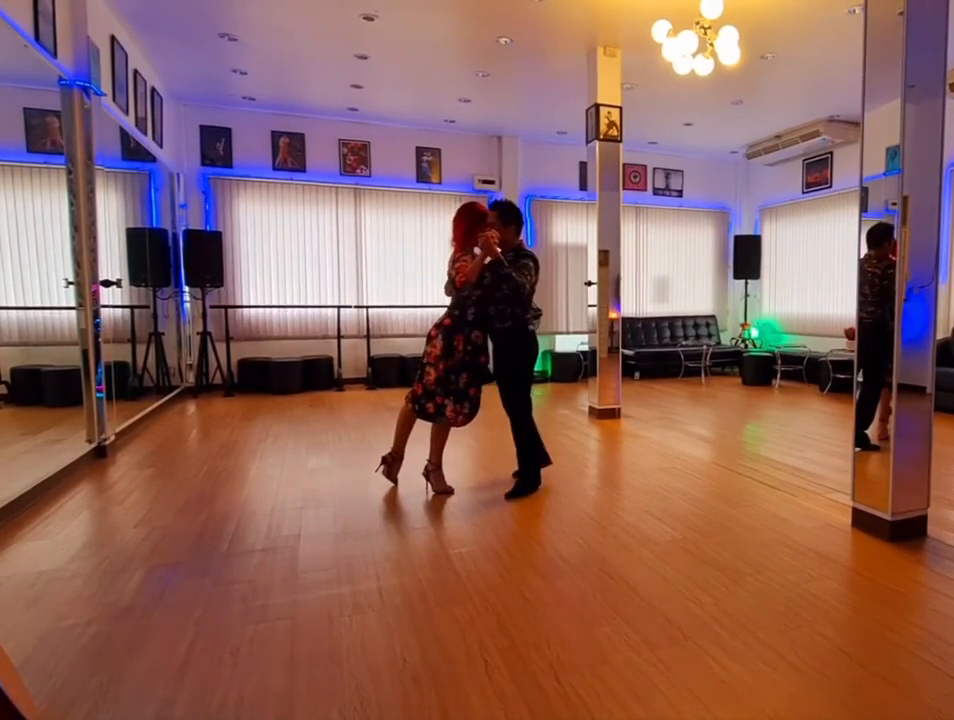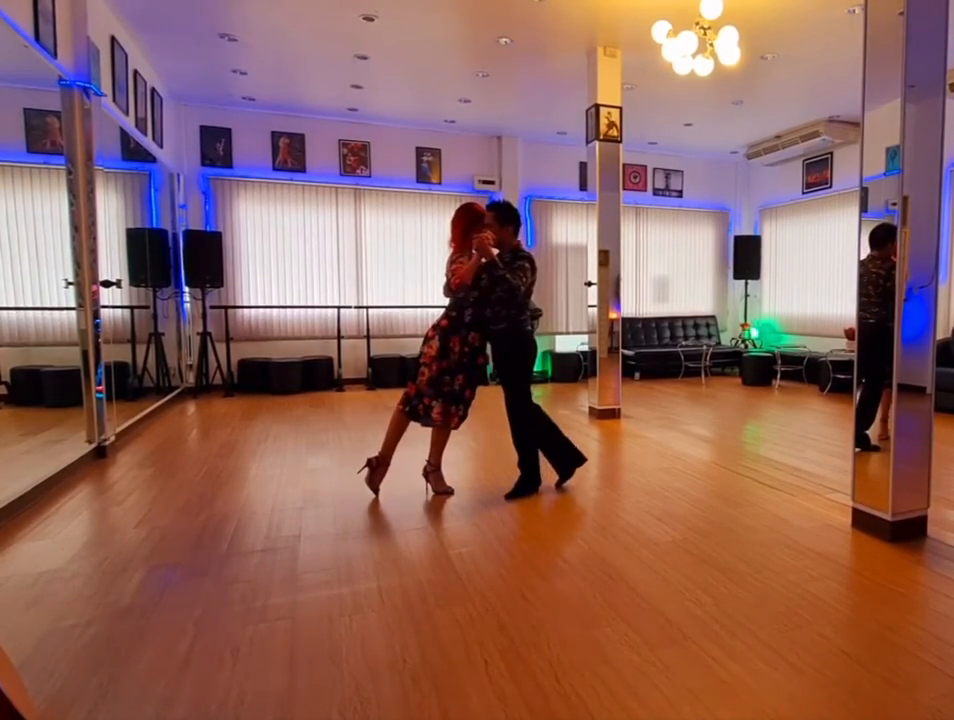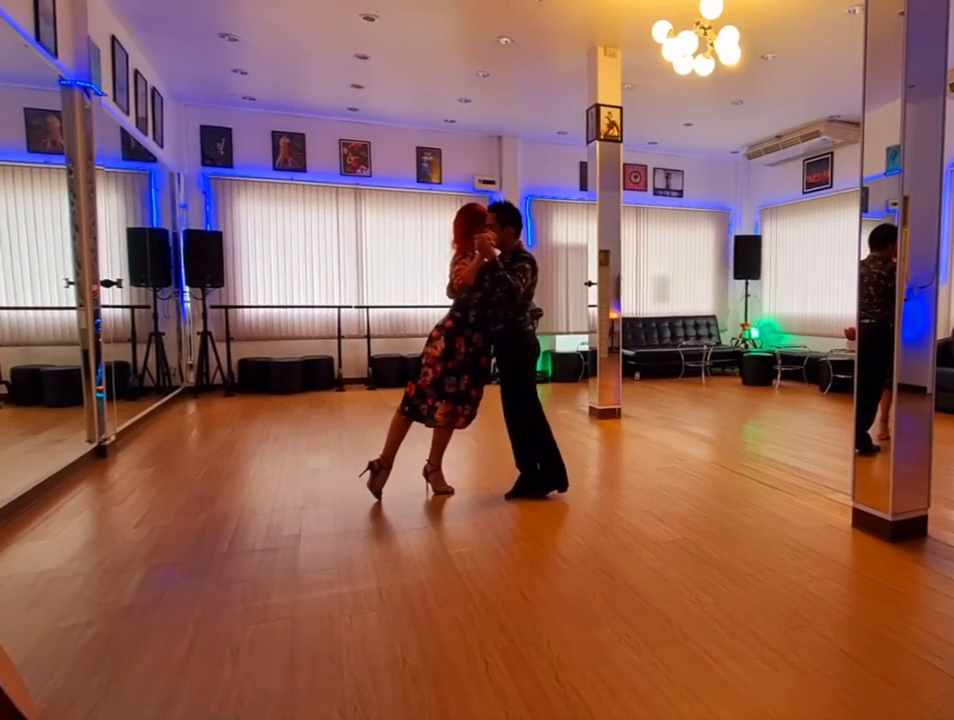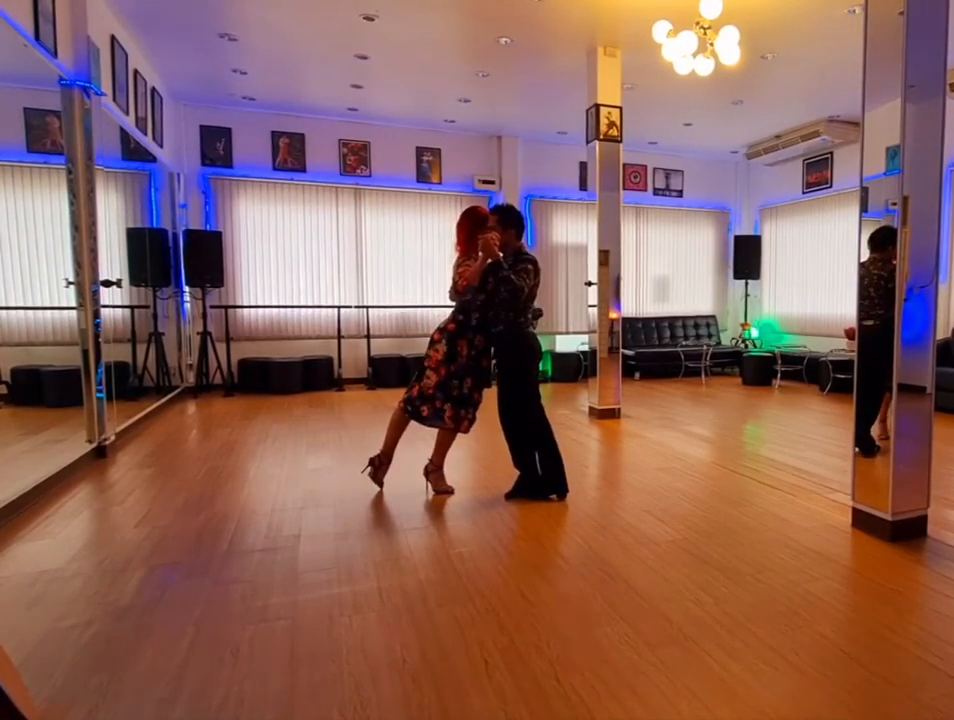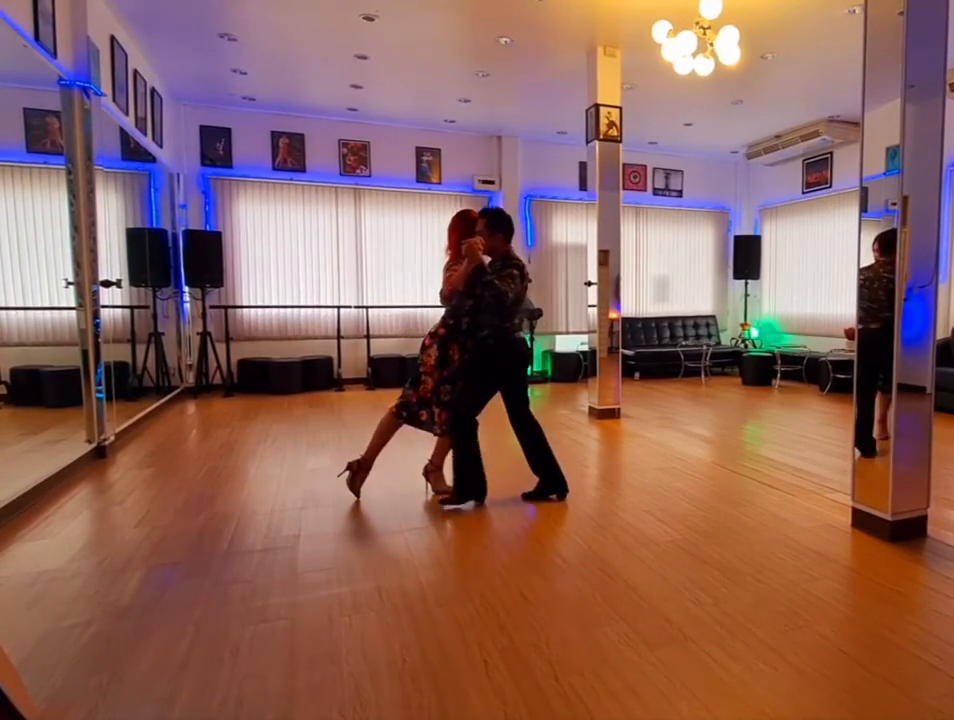
dt=0.4s
person 1, frame 1
left shoulder: (525, 259)
right shoulder: (501, 259)
left elbow: (521, 289)
right elbow: (488, 294)
left wrist: (495, 258)
left hip: (518, 340)
right hip: (504, 340)
left knee: (517, 405)
right knee: (514, 404)
left ankle: (529, 475)
right ankle: (533, 458)
person 1, frame 2
left shoulder: (521, 260)
right shoulder: (501, 260)
left elbow: (514, 291)
right elbow: (489, 296)
left wrist: (490, 259)
left hip: (515, 342)
right hip: (504, 341)
left knee: (519, 408)
right knee: (522, 406)
left ankle: (530, 476)
right ankle: (565, 456)
person 1, frame 3
left shoulder: (522, 261)
right shoulder: (504, 260)
left elbow: (513, 292)
right elbow: (493, 297)
left wrist: (490, 259)
left hip: (517, 344)
right hip: (508, 343)
left knee: (521, 412)
right knee: (522, 411)
left ankle: (540, 476)
right ankle: (534, 475)
person 1, frame 4
left shoulder: (525, 263)
right shoulder: (506, 262)
left elbow: (517, 293)
right elbow: (493, 298)
left wrist: (495, 260)
left hip: (518, 347)
right hip: (510, 346)
left knee: (520, 414)
right knee: (526, 414)
left ankle: (540, 478)
right ankle: (539, 477)
person 1, frame 5
left shoulder: (511, 267)
right shoulder: (496, 266)
left elbow: (502, 298)
right elbow: (482, 301)
left wrist: (480, 265)
left hip: (504, 352)
right hip: (495, 351)
left knee: (461, 415)
right knee: (521, 417)
person 2, frame 1
left shoulder: (471, 258)
right shoulder: (464, 257)
right elbow: (463, 282)
right wrist: (485, 255)
left hip: (466, 339)
right hip: (453, 336)
left knee: (449, 402)
right knee: (425, 396)
left ankle: (434, 467)
right ankle: (396, 456)
person 2, frame 2
left shoulder: (471, 259)
right shoulder: (461, 258)
right elbow: (457, 284)
right wrist: (480, 256)
left hip: (466, 341)
right hip: (450, 338)
left knee: (448, 405)
right knee: (419, 399)
left ankle: (434, 468)
right ankle: (383, 460)
person 2, frame 3
left shoulder: (476, 260)
right shoulder: (465, 259)
right elbow: (460, 285)
right wrist: (482, 257)
left hip: (470, 342)
right hip: (453, 339)
left knee: (452, 406)
right knee: (417, 399)
left ankle: (434, 468)
right ankle: (384, 463)
person 2, frame 4
left shoulder: (477, 262)
right shoulder: (468, 261)
right elbow: (464, 288)
right wrist: (485, 258)
left hip: (471, 344)
right hip: (455, 341)
left knee: (457, 408)
right knee: (418, 398)
left ankle: (435, 468)
right ankle: (384, 458)
person 2, frame 5
left shoulder: (472, 266)
right shoulder: (457, 264)
right elbow: (448, 294)
right wrist: (470, 263)
left hip: (463, 348)
right hip: (447, 346)
left knee: (453, 413)
right knee: (410, 405)
left ankle: (435, 469)
right ankle: (365, 463)
person 3, frame 1
left shoulder: (860, 265)
right shoulder: (888, 267)
right elbow: (896, 298)
left hip: (858, 327)
right hip: (877, 330)
right knee: (873, 383)
right ankle: (857, 432)
person 3, frame 2
left shoulder: (861, 266)
right shoulder: (891, 268)
left elbow: (862, 296)
right elbow: (898, 300)
left hip: (860, 328)
right hip: (879, 331)
left knee: (856, 380)
right knee: (874, 384)
left ankle: (853, 433)
right ankle: (858, 434)
person 3, frame 3
left shoulder: (861, 267)
right shoulder: (891, 269)
right elbow: (898, 300)
left hip: (861, 328)
right hip: (880, 331)
left knee: (861, 384)
right knee: (874, 385)
left ankle: (859, 435)
right ankle: (861, 435)
person 3, frame 4
left shoulder: (860, 270)
right shoulder: (892, 271)
right elbow: (898, 301)
left hip: (861, 331)
right hip: (882, 332)
left knee: (862, 385)
right knee: (878, 386)
left ankle: (862, 438)
right ankle: (862, 435)
person 3, frame 5
left shoulder: (863, 274)
right shoulder: (898, 275)
left hip: (866, 335)
right hip: (889, 336)
left knee: (865, 389)
right knee: (894, 387)
left ankle: (865, 442)
